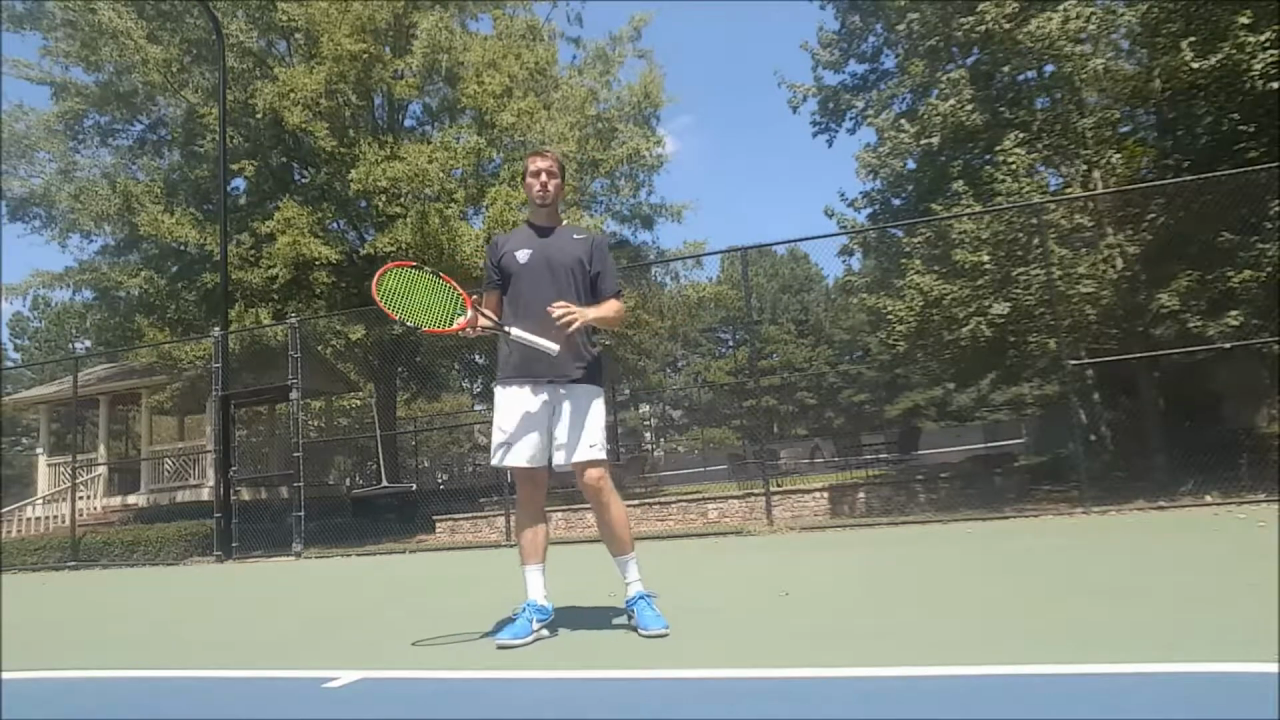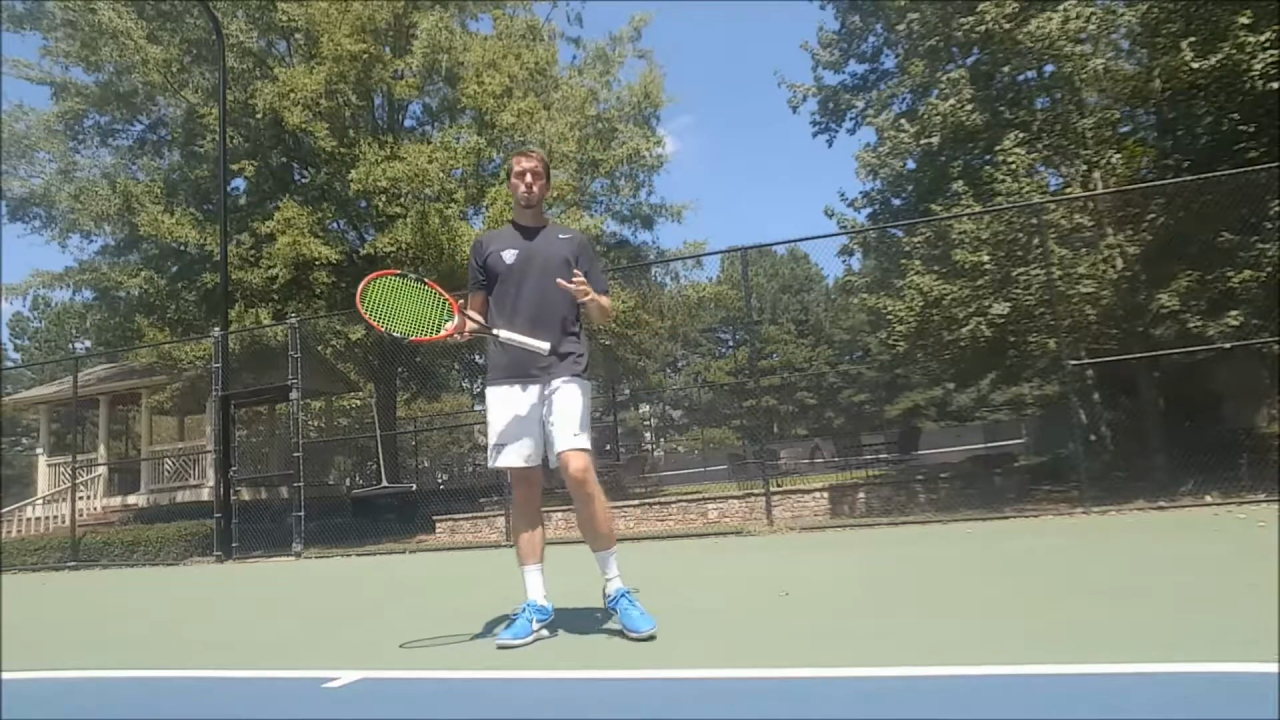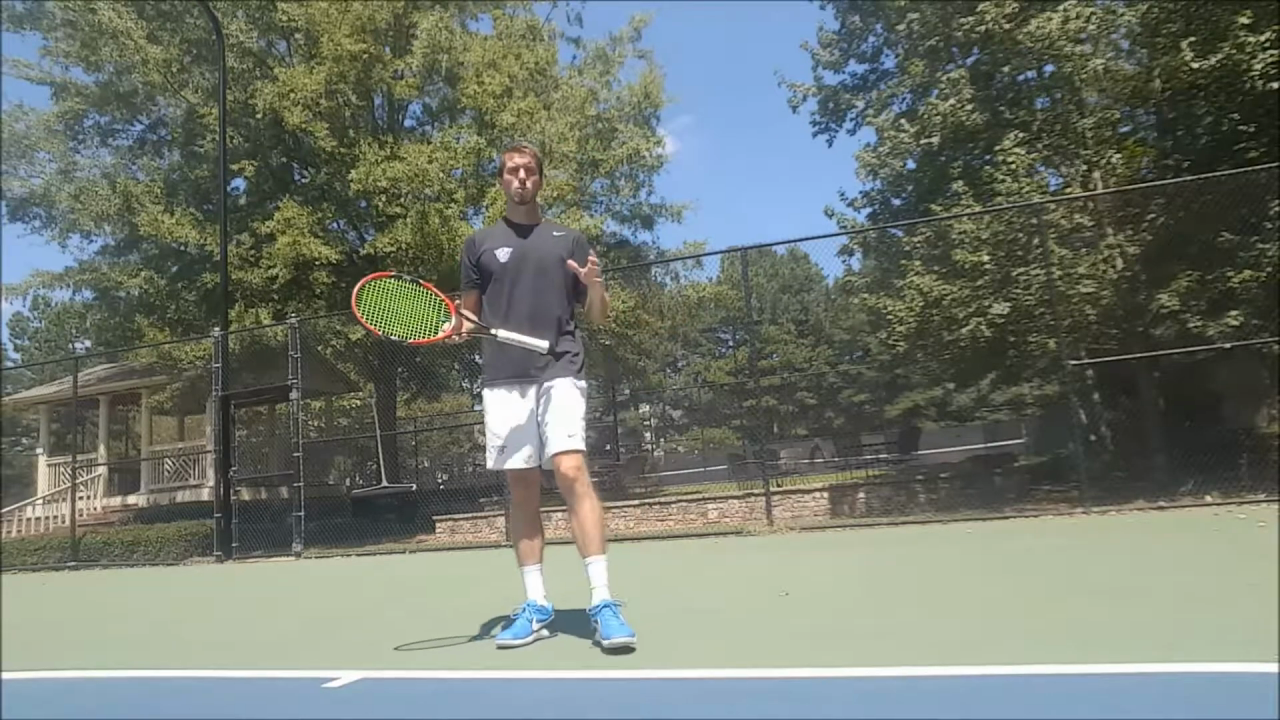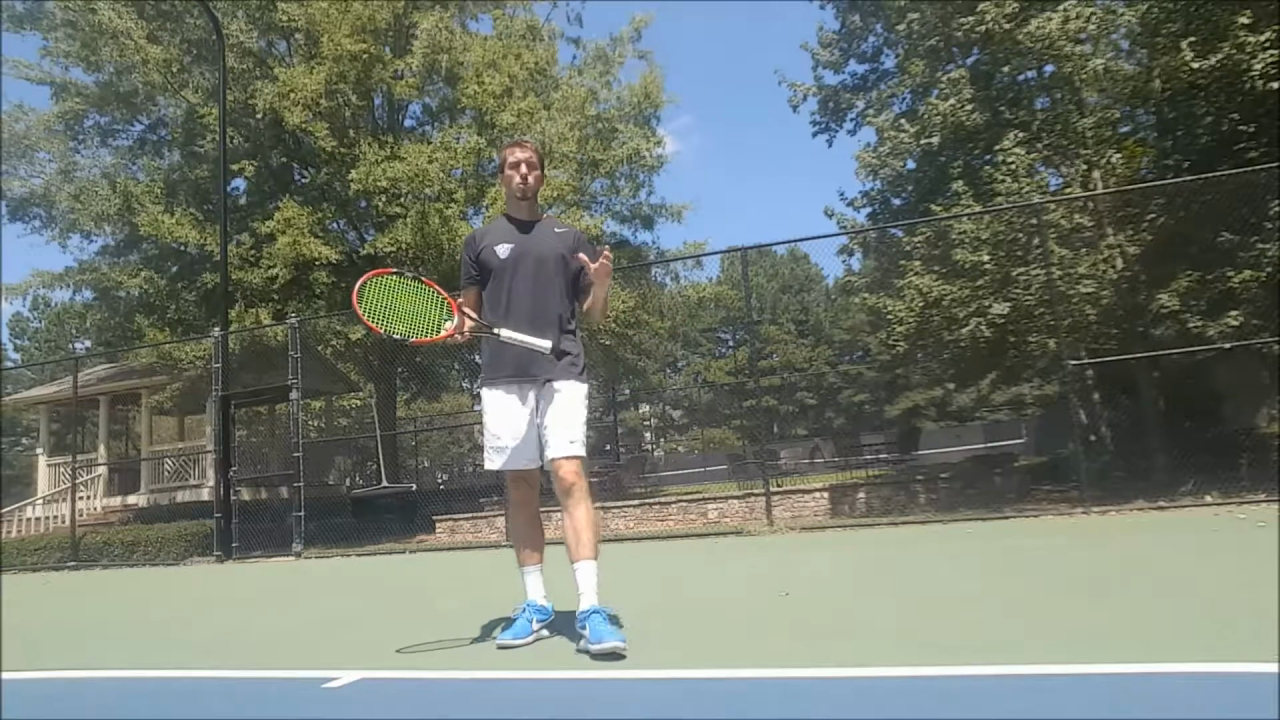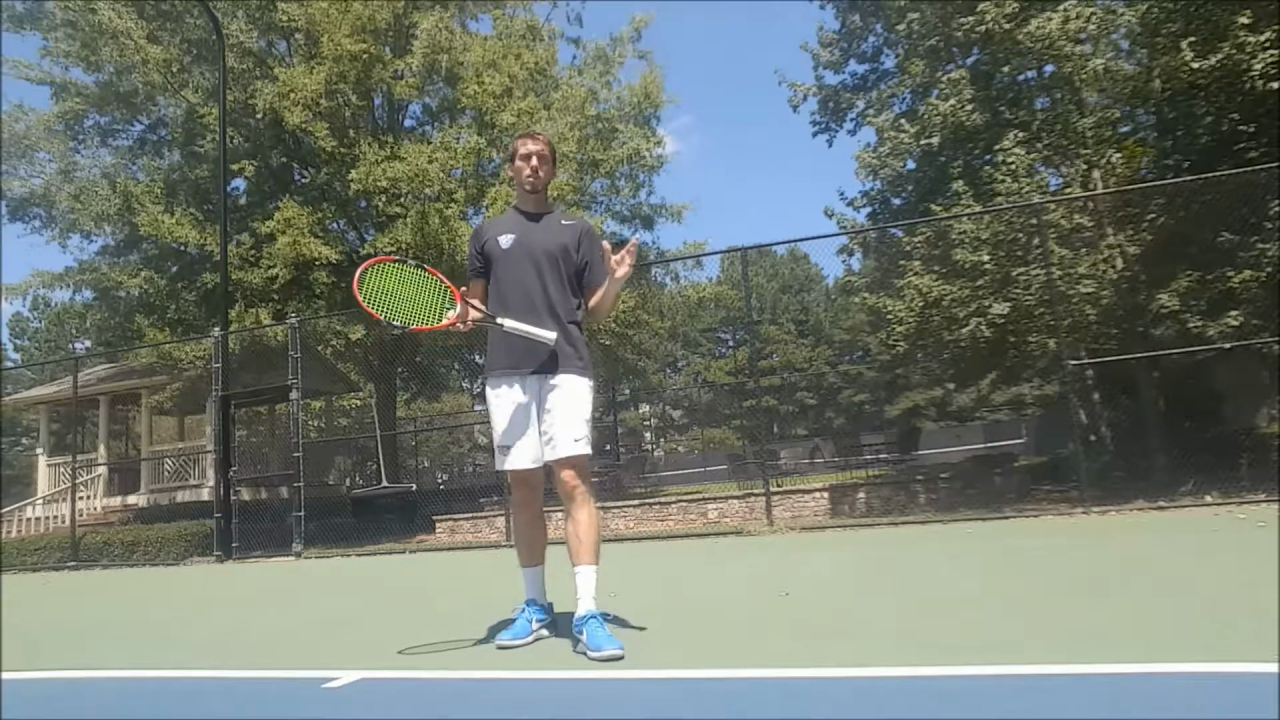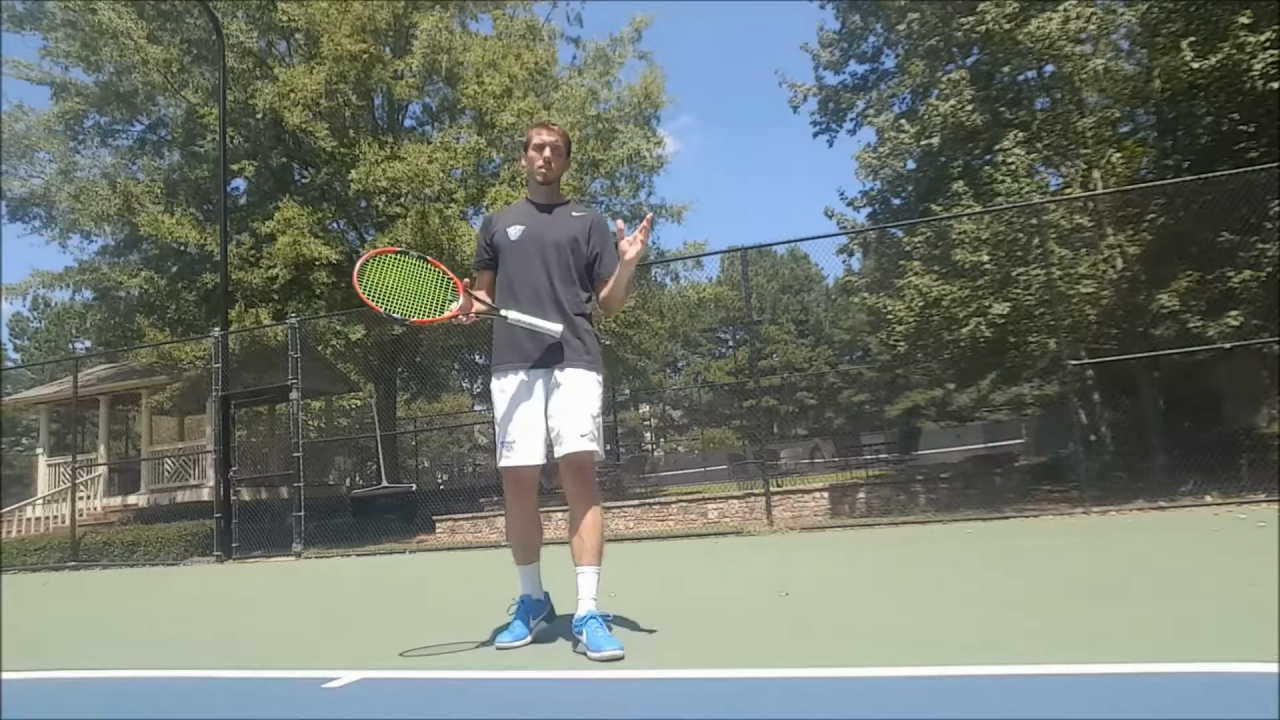
dt=0.2s
person 1, frame 1
left shoulder: (588, 243)
right shoulder: (503, 245)
left elbow: (616, 310)
right elbow: (491, 309)
left wrist: (585, 314)
right wrist: (476, 322)
left hip: (578, 379)
right hip: (518, 381)
left knee: (594, 480)
right knee: (529, 487)
left ankle: (636, 593)
right ankle: (536, 606)
person 1, frame 2
left shoulder: (574, 242)
right shoulder: (486, 245)
left elbow: (606, 312)
right elbow: (476, 312)
left wrist: (590, 299)
right wrist: (464, 325)
left hip: (565, 374)
right hip: (508, 379)
left knee: (578, 471)
right knee: (523, 486)
left ankle: (616, 589)
right ankle: (536, 606)
person 1, frame 3
left shoulder: (569, 240)
right shoulder: (480, 243)
left elbow: (598, 316)
right elbow: (469, 311)
left wrist: (596, 287)
right wrist: (460, 326)
left hip: (561, 373)
right hip: (504, 380)
left knee: (572, 473)
right knee: (521, 487)
left ankle: (602, 601)
right ankle: (535, 606)
person 1, frame 4
left shoulder: (570, 237)
right shoulder: (480, 240)
left elbow: (594, 315)
right elbow: (469, 308)
left wrist: (602, 285)
right wrist: (463, 324)
left hip: (562, 375)
right hip: (503, 380)
left knee: (570, 479)
right knee: (521, 487)
left ankle: (589, 611)
right ankle: (536, 606)
person 1, frame 5
left shoulder: (577, 230)
right shoulder: (487, 233)
left elbow: (596, 310)
right elbow: (476, 300)
left wrist: (616, 279)
right wrist: (465, 315)
left hip: (566, 369)
right hip: (507, 374)
left knee: (573, 481)
right knee: (523, 487)
left ankle: (587, 614)
right ankle: (536, 607)
person 1, frame 6
left shoulder: (589, 222)
right shoulder: (497, 224)
left elbow: (609, 303)
right elbow: (484, 292)
left wrist: (627, 265)
right wrist: (468, 306)
left hip: (574, 362)
right hip: (513, 366)
left knee: (579, 475)
right knee: (518, 483)
left ankle: (587, 614)
right ankle: (532, 600)
